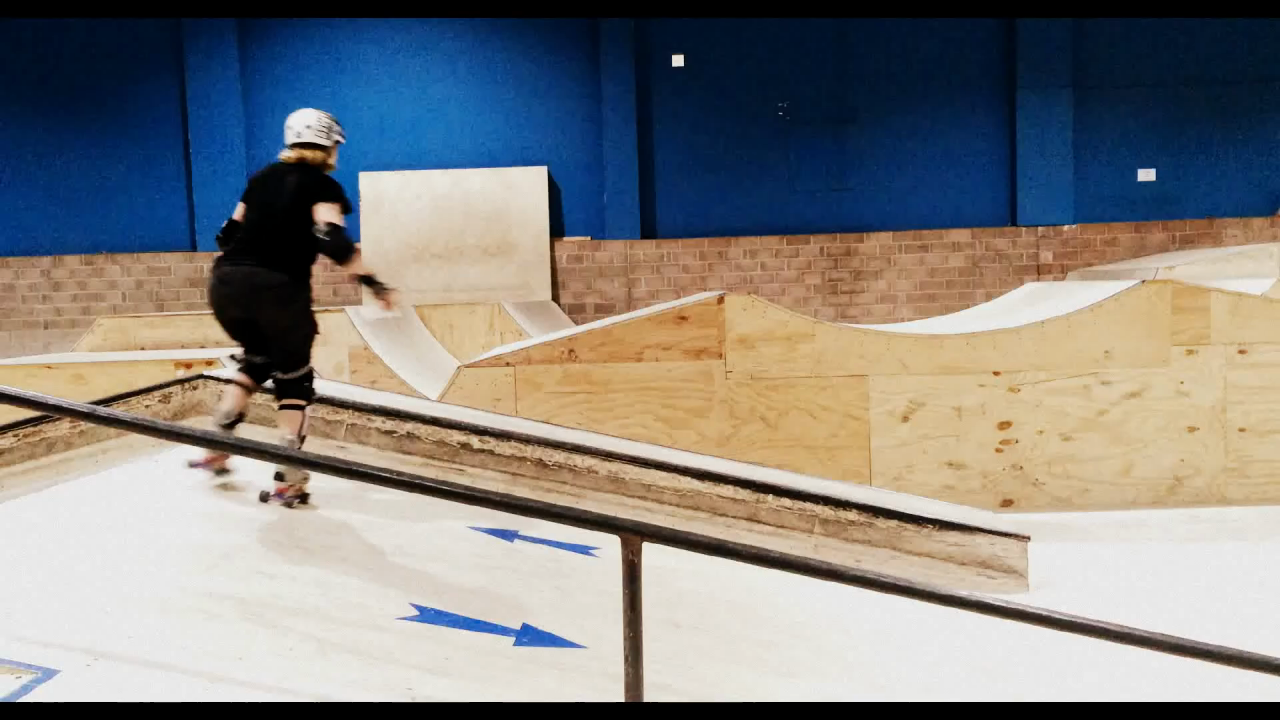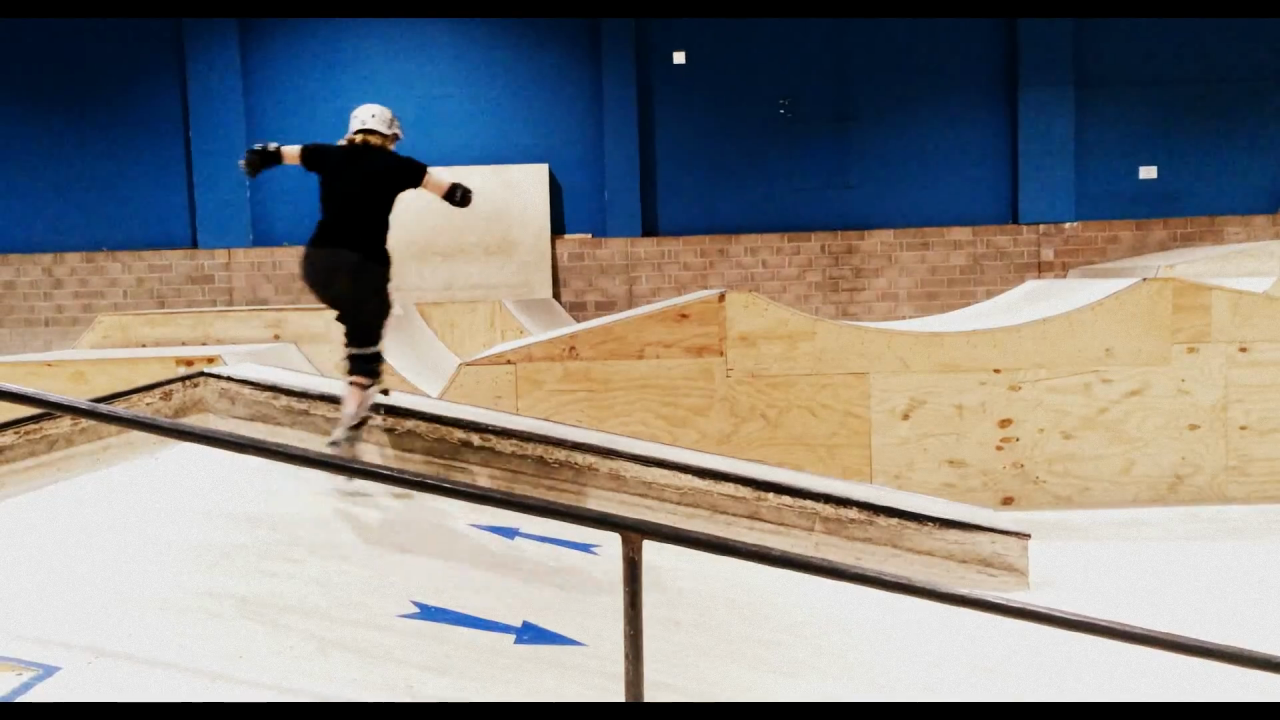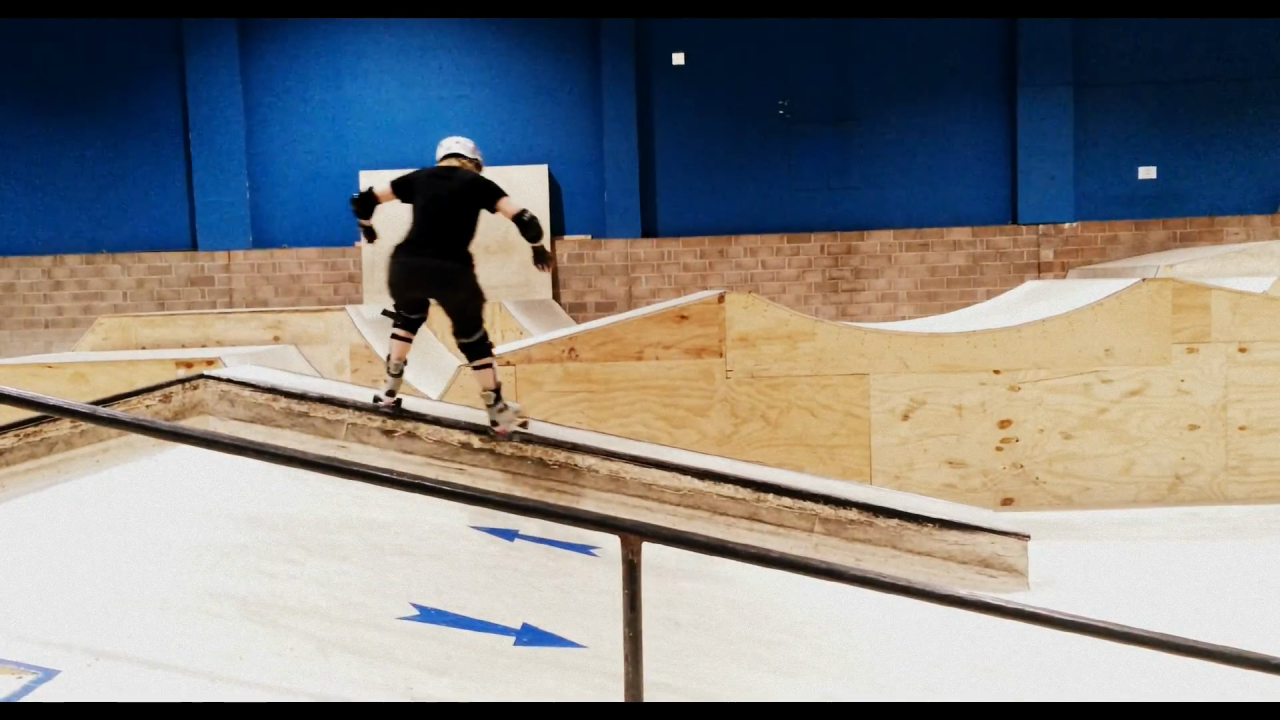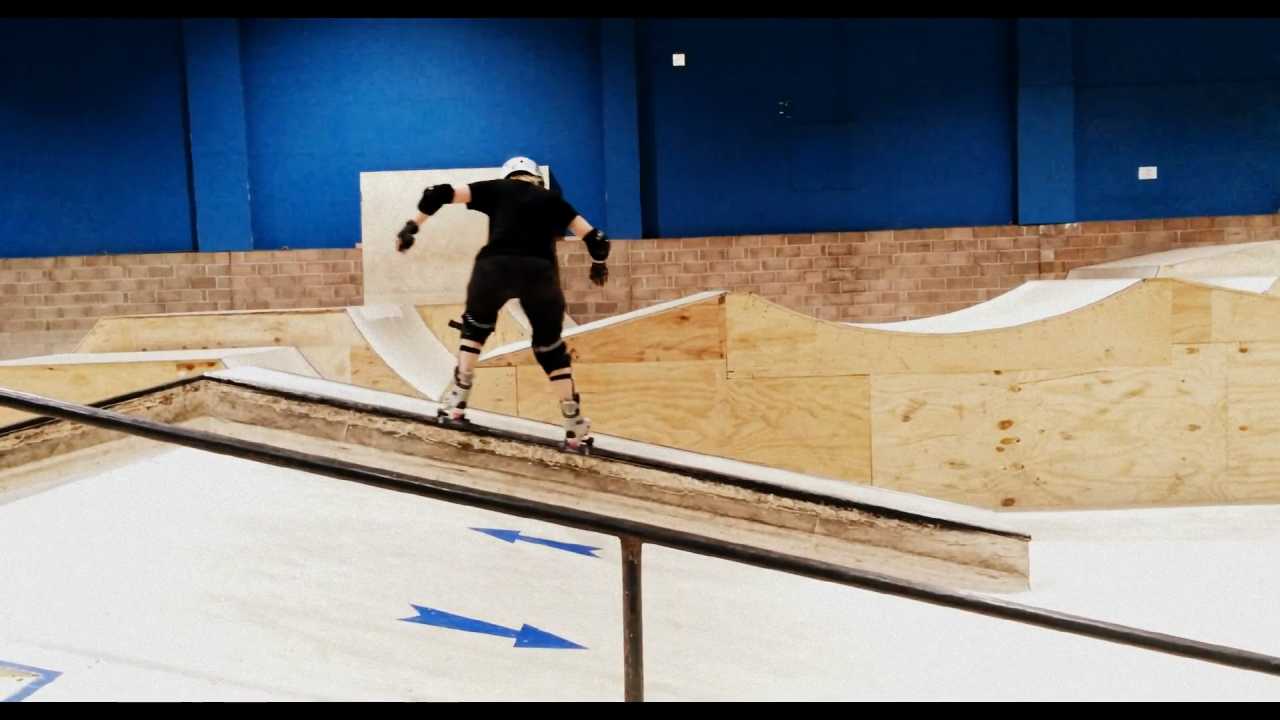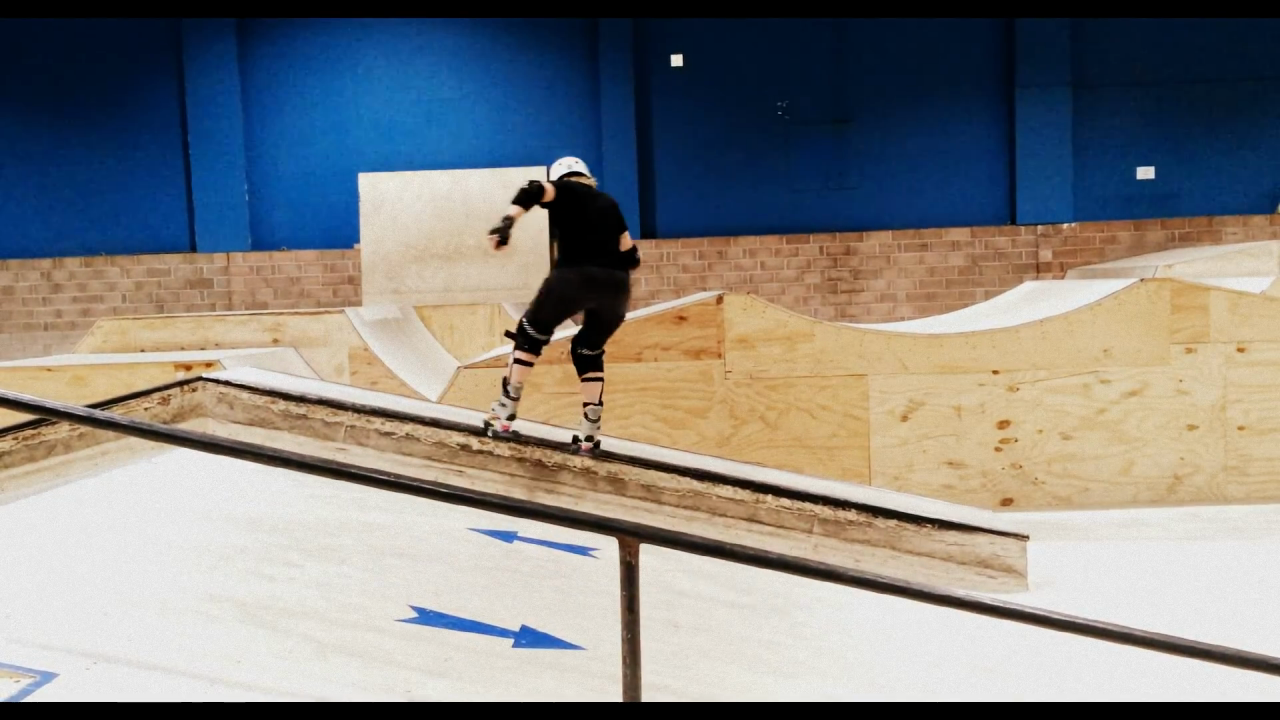
dt=0.3s
person 1, frame 1
left shoulder: (263, 176)
right shoulder: (323, 185)
left elbow: (230, 232)
right elbow: (330, 236)
right wrist: (368, 277)
left hip: (227, 282)
right hip: (281, 290)
left knee: (255, 363)
right knee: (293, 383)
left ankle: (217, 447)
right ankle: (288, 479)
person 1, frame 2
left shoulder: (329, 155)
right shoulder: (395, 164)
left elbow: (271, 154)
right elbow: (451, 193)
left wrist: (251, 161)
right wrist: (464, 193)
left hip: (318, 263)
right hip: (361, 267)
left knee: (359, 332)
right knee: (365, 358)
left ankle: (360, 397)
person 1, frame 3
left shoulder: (420, 178)
right shoulder: (478, 184)
left elbow: (366, 199)
right elbow: (524, 218)
left wrist: (365, 227)
right wrist: (539, 248)
left hip: (406, 266)
right hip: (451, 272)
left knee: (408, 317)
right knee: (473, 339)
left ankle: (388, 392)
person 1, frame 4
left shoulder: (495, 189)
right shoulder: (551, 199)
left elbow: (442, 192)
right elbow: (596, 239)
left wrist: (411, 227)
right wrist: (599, 264)
left hip: (495, 267)
right hip: (541, 272)
left knee: (476, 326)
right knee: (550, 348)
left ankle: (455, 404)
person 1, frame 5
left shoulder: (562, 189)
right shoulder: (607, 203)
right elbow: (630, 256)
left wrist: (507, 221)
left hip: (572, 276)
right hip: (615, 285)
left knee: (530, 335)
right knee: (588, 352)
